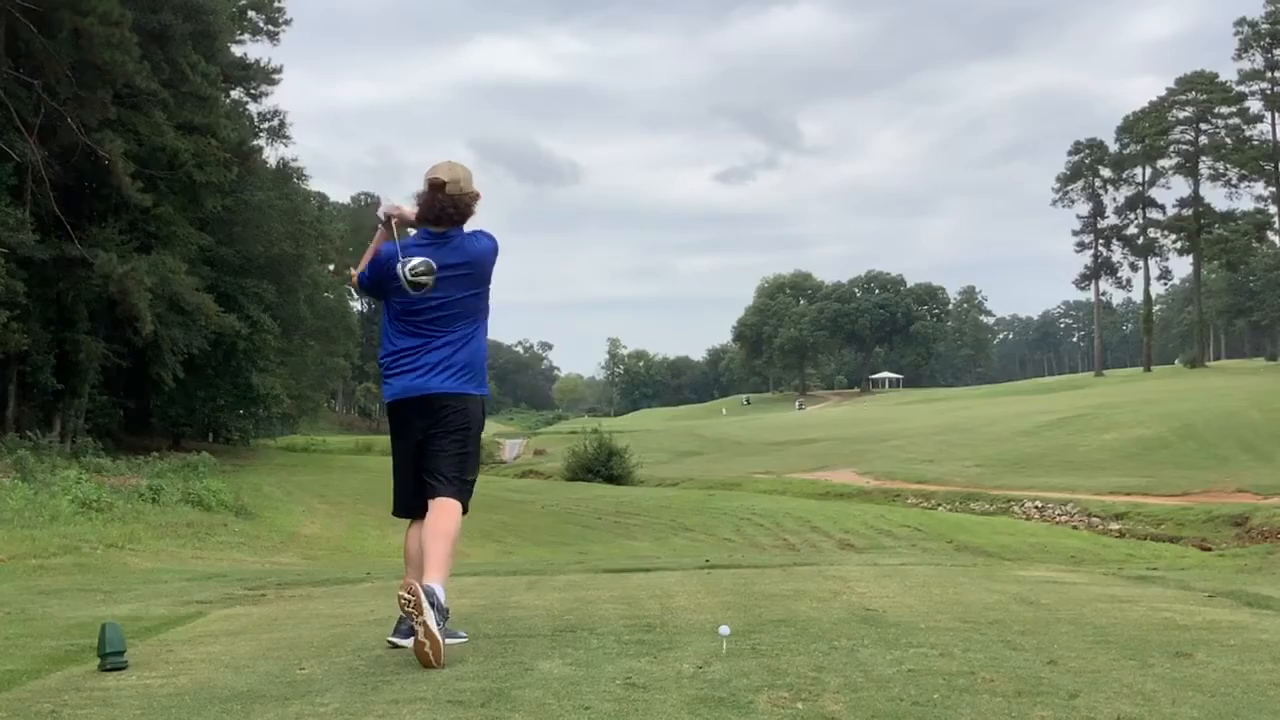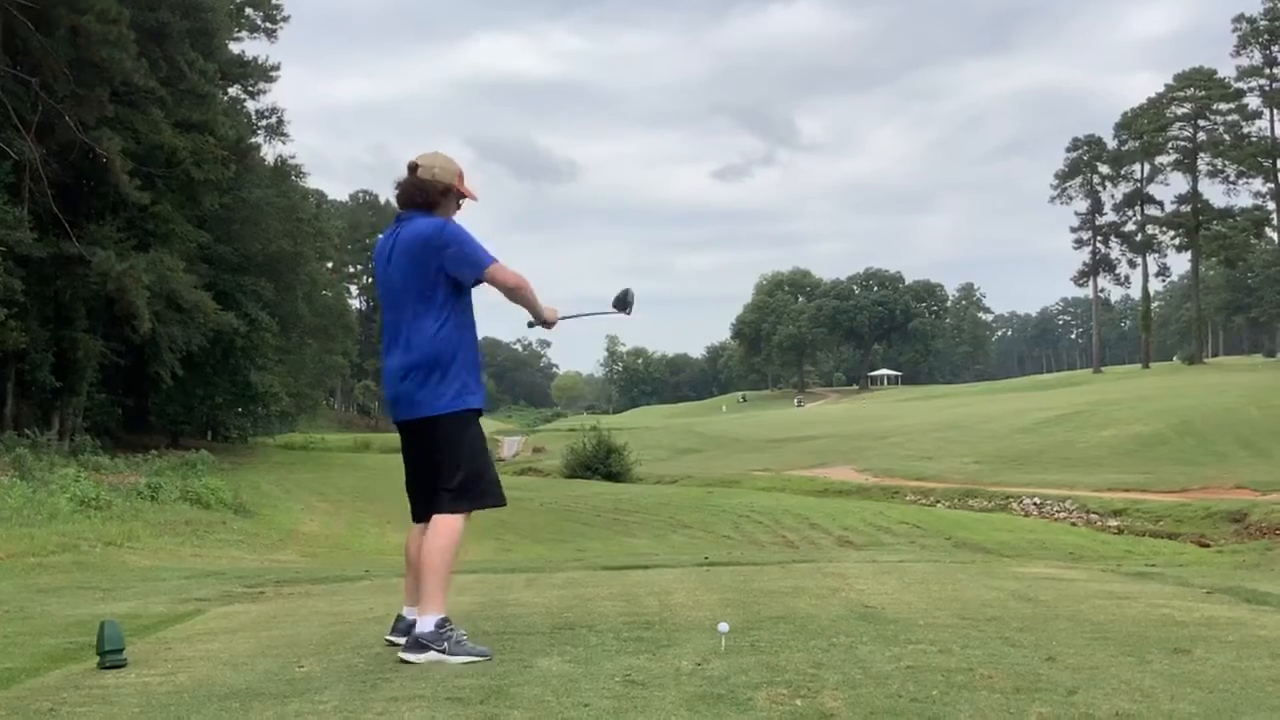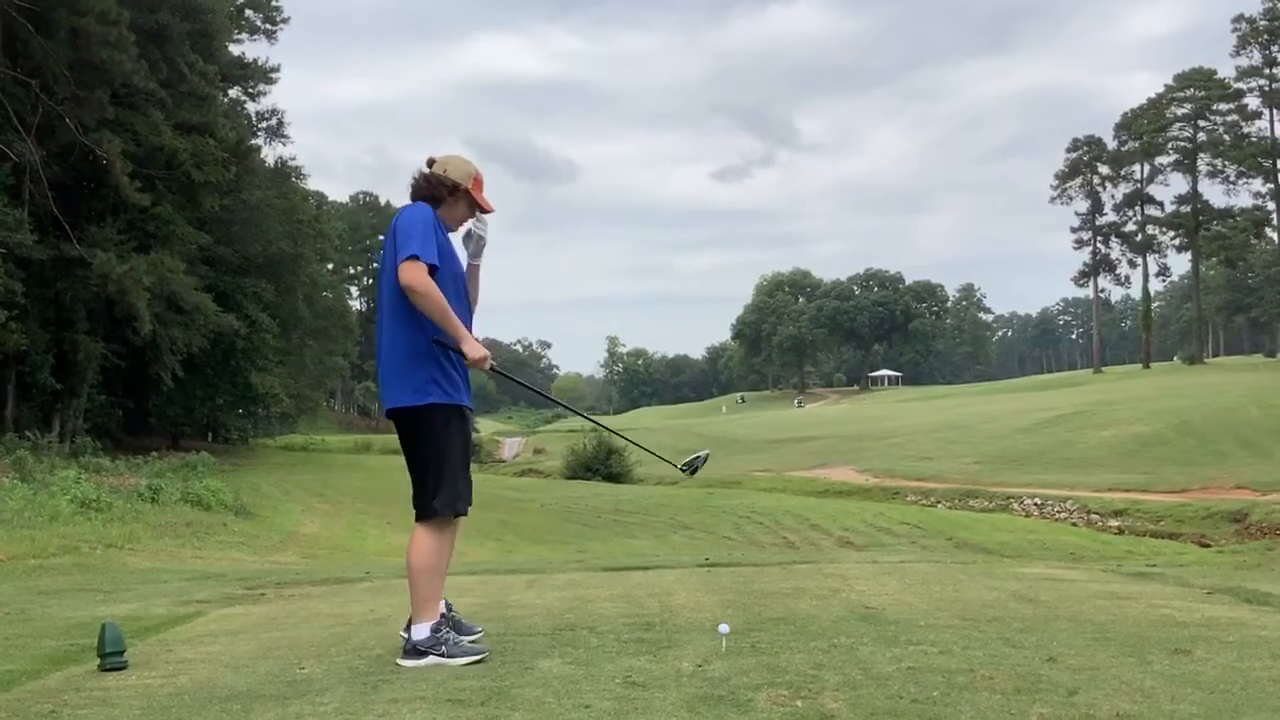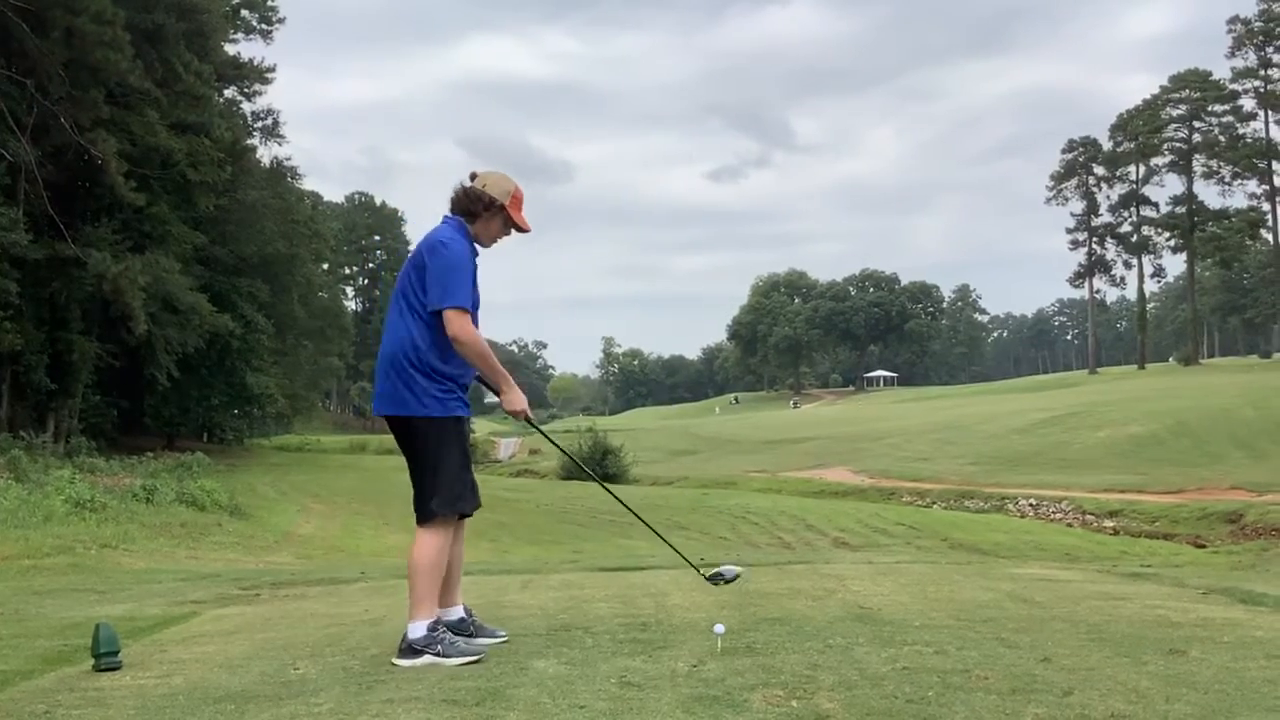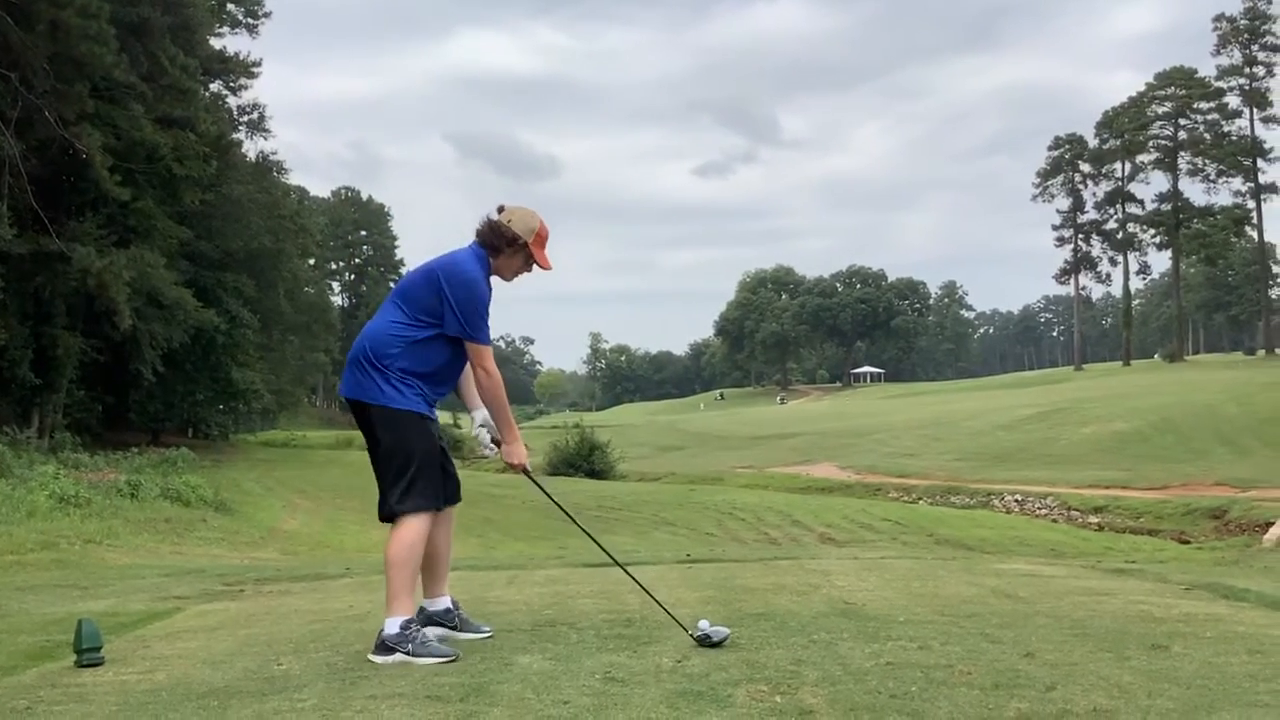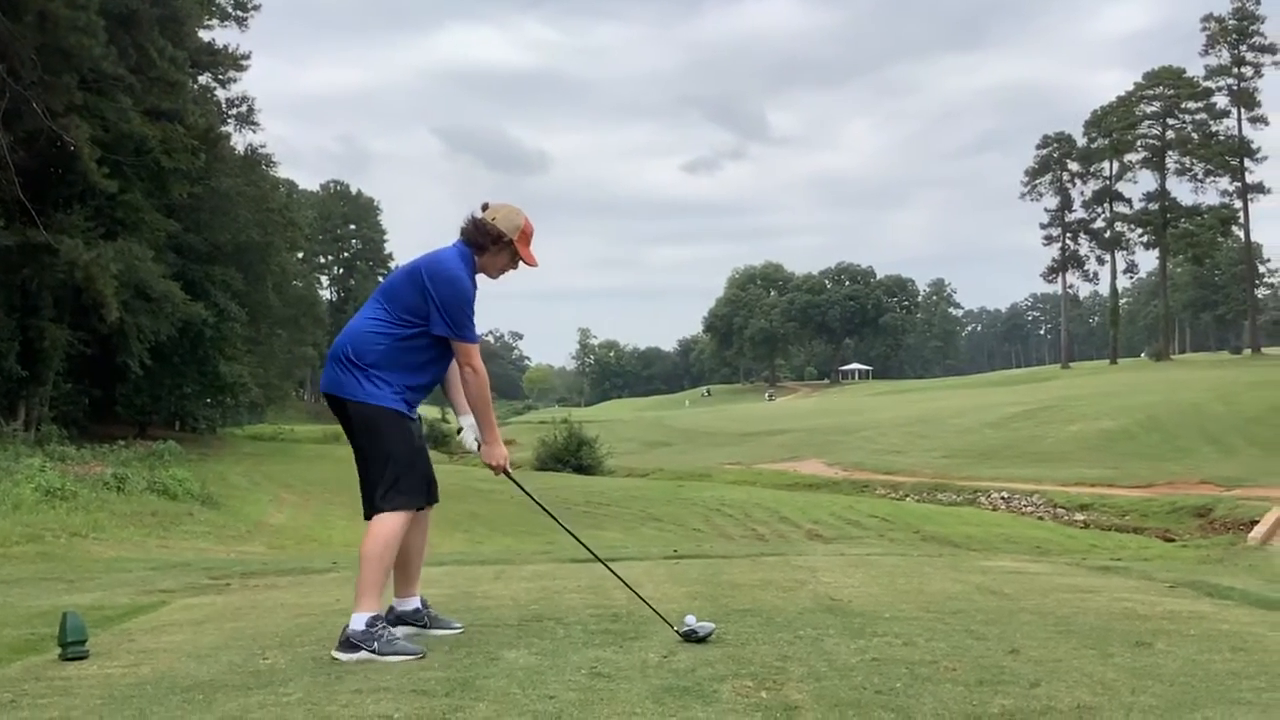
dt=0.5s
person 1, frame 1
left shoulder: (393, 256)
right shoulder: (483, 248)
left elbow: (361, 281)
left wrist: (386, 229)
right wrist: (416, 221)
left hip: (404, 395)
right hip: (459, 393)
left knee: (419, 506)
right knee: (447, 496)
left ankle: (413, 615)
right ankle: (432, 592)
person 1, frame 2
left shoulder: (386, 243)
right shoulder: (438, 232)
right elbow: (504, 279)
left wrist: (461, 259)
right wrist: (541, 310)
left hip: (408, 391)
right hip: (444, 388)
left knee: (428, 509)
right knee: (452, 504)
left ankle: (411, 616)
right ankle: (430, 629)
person 1, frame 3
left shoulder: (428, 232)
right shoulder: (416, 216)
left elbow: (460, 306)
right elbow: (414, 279)
left wrist: (474, 259)
right wrist: (466, 340)
left hip: (437, 385)
right hip: (426, 386)
left knee: (447, 506)
right knee: (436, 510)
left ankle: (433, 610)
right ankle: (423, 636)
person 1, frame 4
left shoulder: (452, 245)
right shoulder: (450, 246)
right elbow: (459, 331)
left wrist: (489, 376)
right wrist: (508, 386)
left hip: (425, 392)
right hip: (422, 394)
left knee: (456, 507)
right knee: (439, 512)
left ankle: (451, 615)
right ankle: (420, 635)
person 1, frame 5
left shoulder: (465, 270)
right shoulder: (466, 275)
left elbow: (460, 357)
right elbow: (485, 368)
left wrist: (478, 413)
right wrist: (511, 438)
left hip: (401, 389)
right hip: (388, 387)
left knee: (441, 499)
right knee: (415, 505)
left ankle: (438, 607)
right ankle: (396, 631)
person 1, frame 6
left shoulder: (450, 268)
right shoulder: (451, 274)
left elbow: (450, 357)
right elbow: (471, 366)
left wrist: (466, 420)
right wrist: (492, 439)
left hip: (378, 385)
right hip: (365, 383)
left knee: (419, 498)
right knee: (396, 502)
left ankle: (407, 607)
right ankle: (361, 628)
